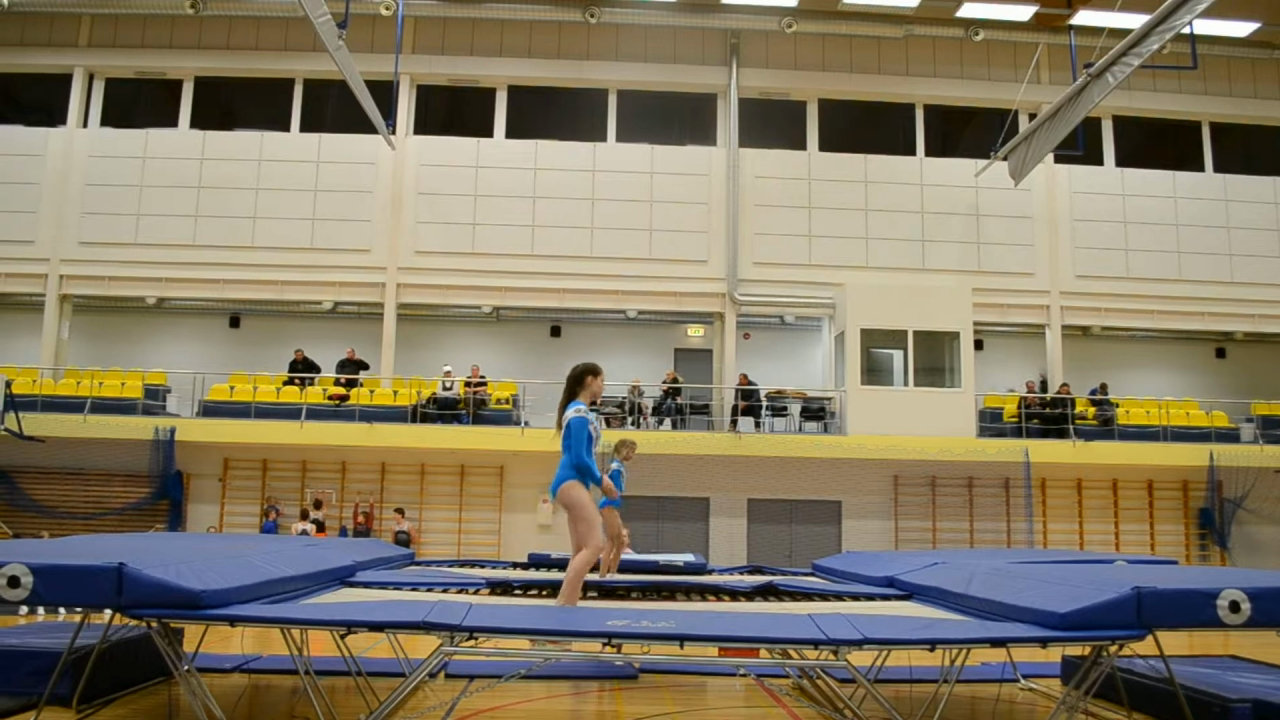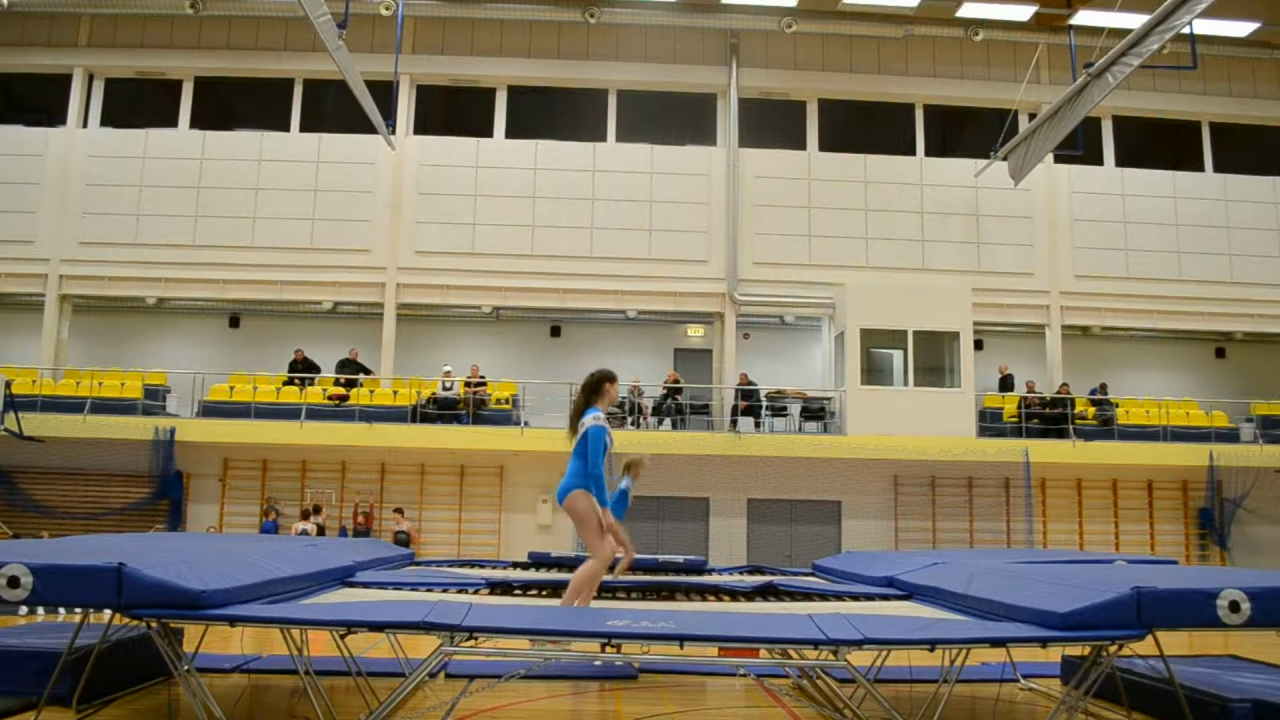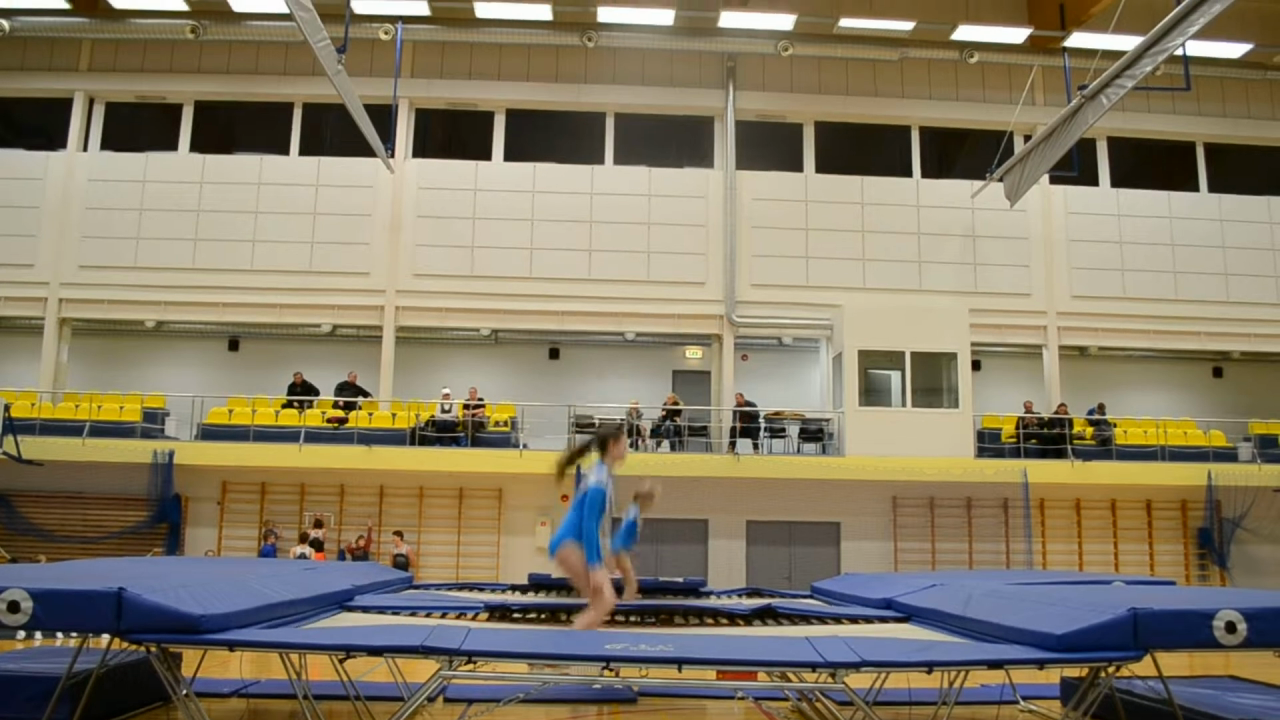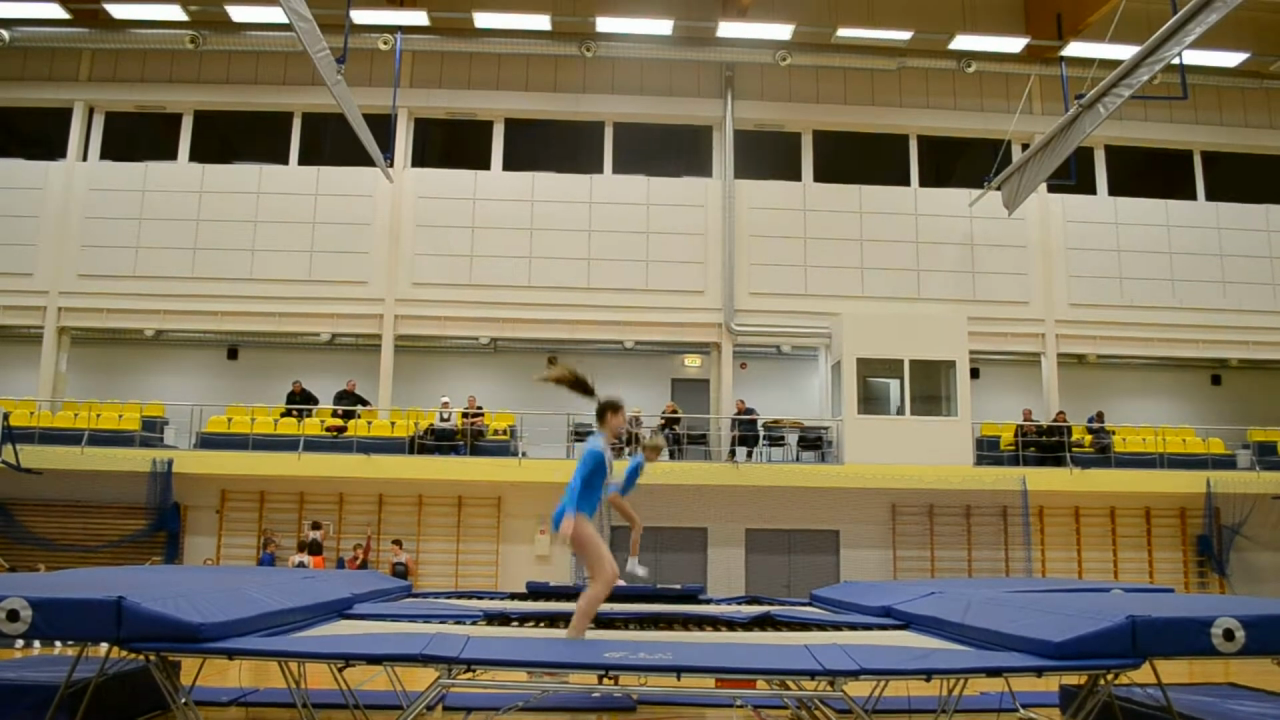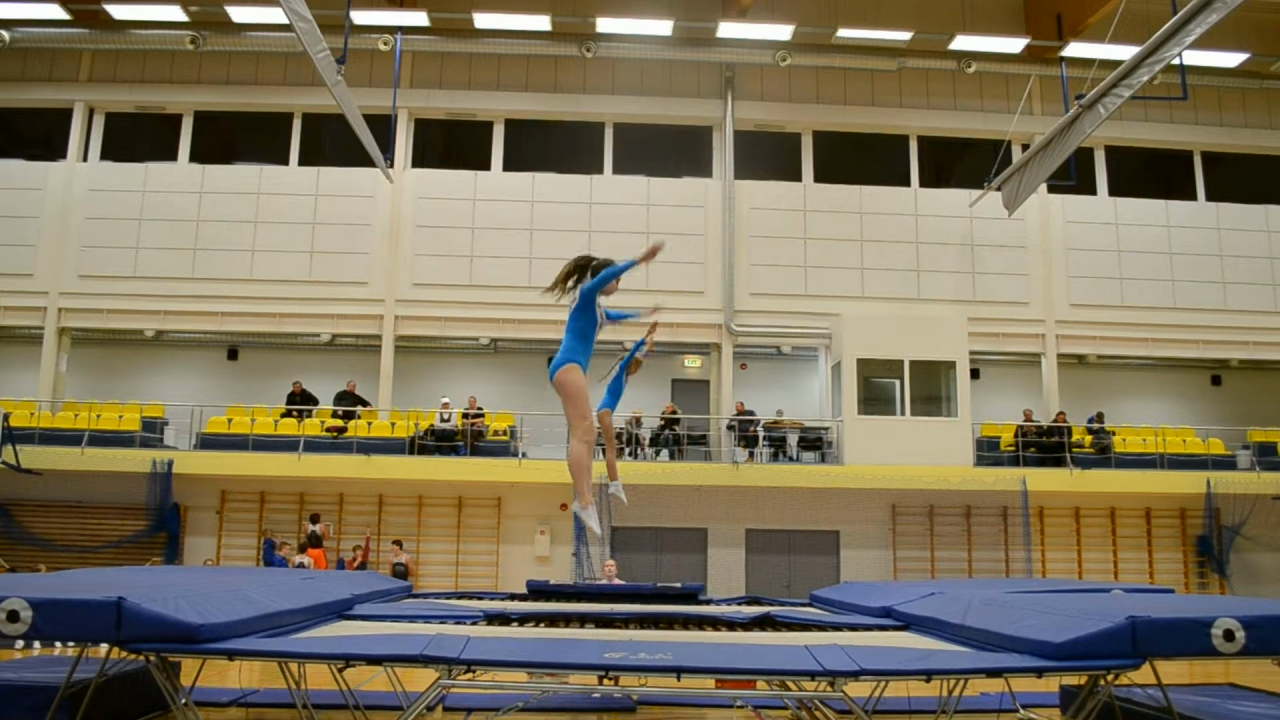
dt=1s
person 1, frame 1
left shoulder: (581, 412)
right shoulder: (579, 412)
right elbow: (579, 458)
left wrist: (600, 478)
right wrist: (601, 482)
left hip: (575, 484)
right hip: (570, 483)
left knee: (582, 552)
right knee: (593, 547)
left ankle: (569, 610)
right ankle: (561, 605)
person 1, frame 2
left shoulder: (592, 418)
right shoulder: (597, 420)
right elbow: (594, 467)
left wrist: (601, 505)
right wrist: (604, 507)
left hip: (580, 491)
right hip: (577, 491)
left knee: (608, 550)
right knee: (601, 555)
left ankle: (580, 610)
right ankle: (564, 610)
person 1, frame 3
left shoulder: (602, 476)
right shoulder: (599, 479)
right elbow: (589, 525)
left wrist: (596, 564)
right wrist: (595, 568)
left hip: (574, 544)
right hip: (569, 543)
left knee: (606, 601)
right knee: (603, 603)
person 1, frame 4
left shoulder: (601, 448)
right shoulder: (596, 449)
right elbow: (575, 482)
right wrist: (570, 516)
left hip: (579, 516)
right hip: (574, 516)
left knee: (607, 574)
right knee: (607, 574)
left ankle: (574, 638)
right ankle: (573, 641)
person 1, frame 5
left shoulder: (594, 304)
right shoulder: (586, 291)
left elbow: (616, 316)
right elbow: (606, 274)
right wrist: (639, 258)
left hip: (572, 367)
right hip: (568, 366)
left knee: (585, 436)
right knee: (582, 435)
left ankle: (586, 501)
right ankle: (584, 501)
